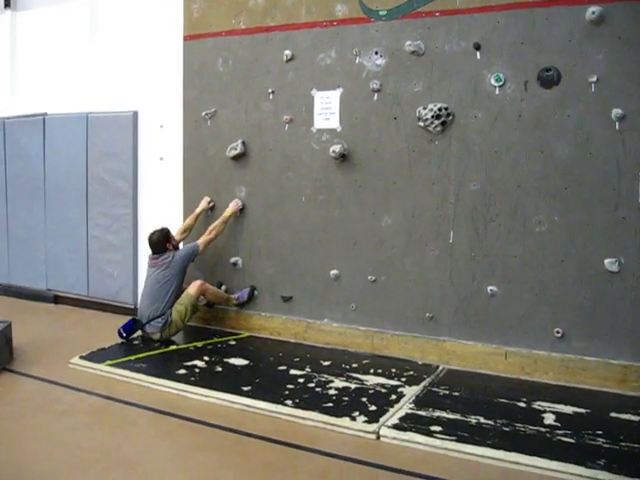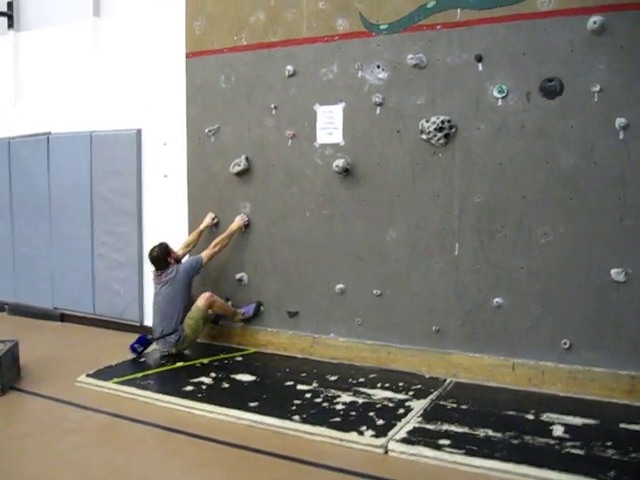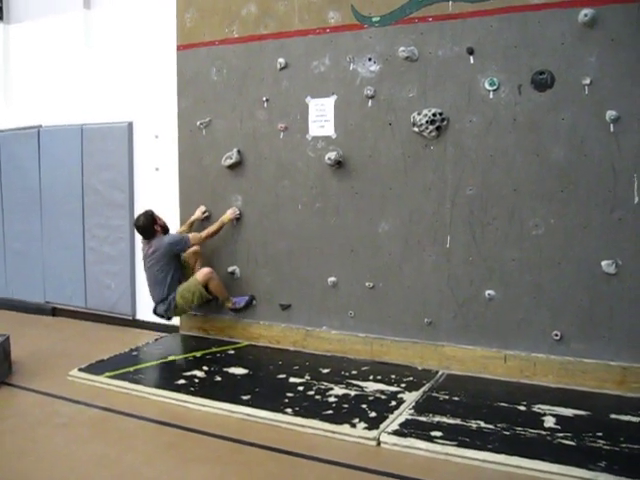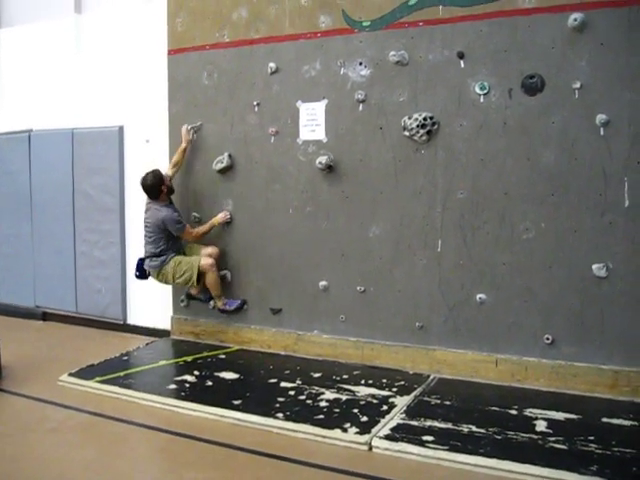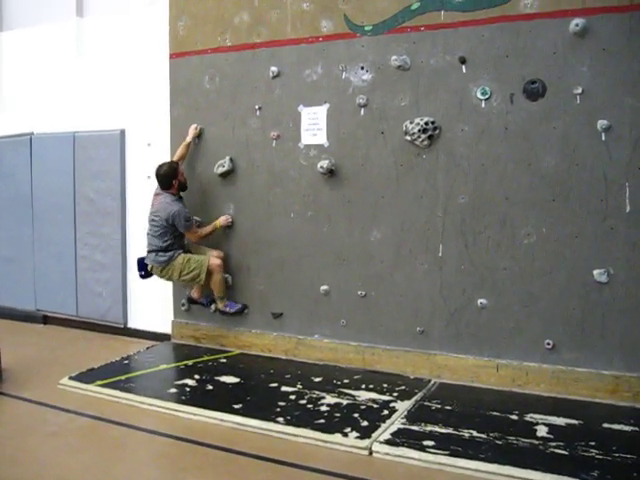
dt=0.4s
person 1, frame 1
left shoulder: (154, 258)
right shoulder: (177, 259)
left elbow: (182, 232)
right elbow: (209, 235)
left wrist: (199, 210)
right wrist: (229, 211)
left hip: (148, 325)
right hip: (160, 328)
right knee: (199, 285)
left ankle: (207, 298)
right ankle: (233, 300)
person 1, frame 2
left shoulder: (158, 274)
right shoulder: (181, 272)
left elbow: (186, 247)
right elbow: (213, 249)
left wrist: (204, 226)
right wrist: (235, 227)
left hip: (163, 339)
right hip: (175, 341)
right knee: (207, 297)
right ankle: (239, 315)
person 1, frame 3
left shoulder: (149, 243)
right shoulder: (166, 243)
left elbow: (178, 236)
right elbow: (202, 237)
left wrist: (194, 219)
right wrist: (225, 219)
right hip: (171, 304)
left knee: (194, 250)
right knee: (207, 272)
left ankle: (202, 294)
right ankle: (230, 303)
person 1, frame 4
left shoulder: (155, 198)
right shoulder: (165, 215)
left elbow: (173, 167)
right elbow: (192, 236)
left wrist: (184, 144)
right wrist: (215, 221)
left hip: (172, 253)
right hip: (162, 265)
left knee: (212, 253)
right knee: (209, 263)
left ankle: (195, 290)
right ankle: (221, 303)
person 1, frame 5
left shoulder: (162, 190)
right shoulder: (175, 209)
left elbow: (177, 160)
right elbow: (196, 236)
left wrist: (190, 138)
right wrist: (217, 224)
left hip: (171, 251)
right hip: (165, 262)
left knee: (217, 255)
right knee: (216, 264)
left ankle: (196, 294)
right ankle: (223, 304)
